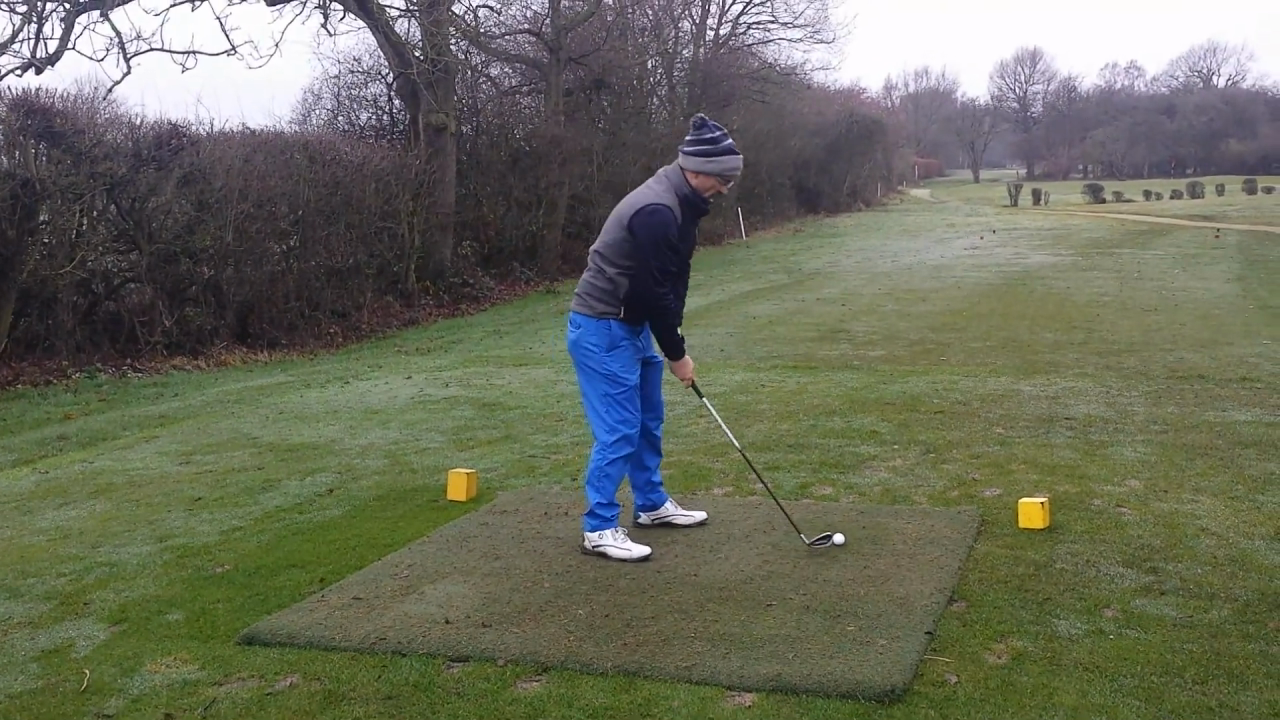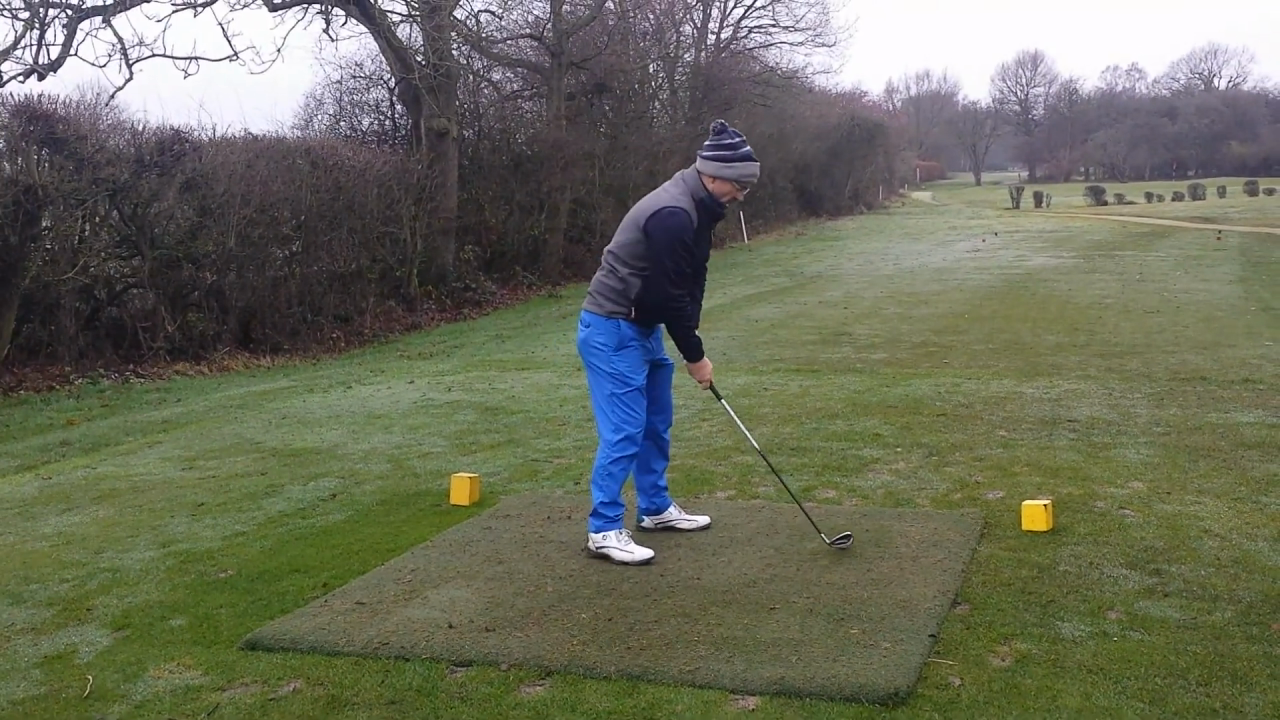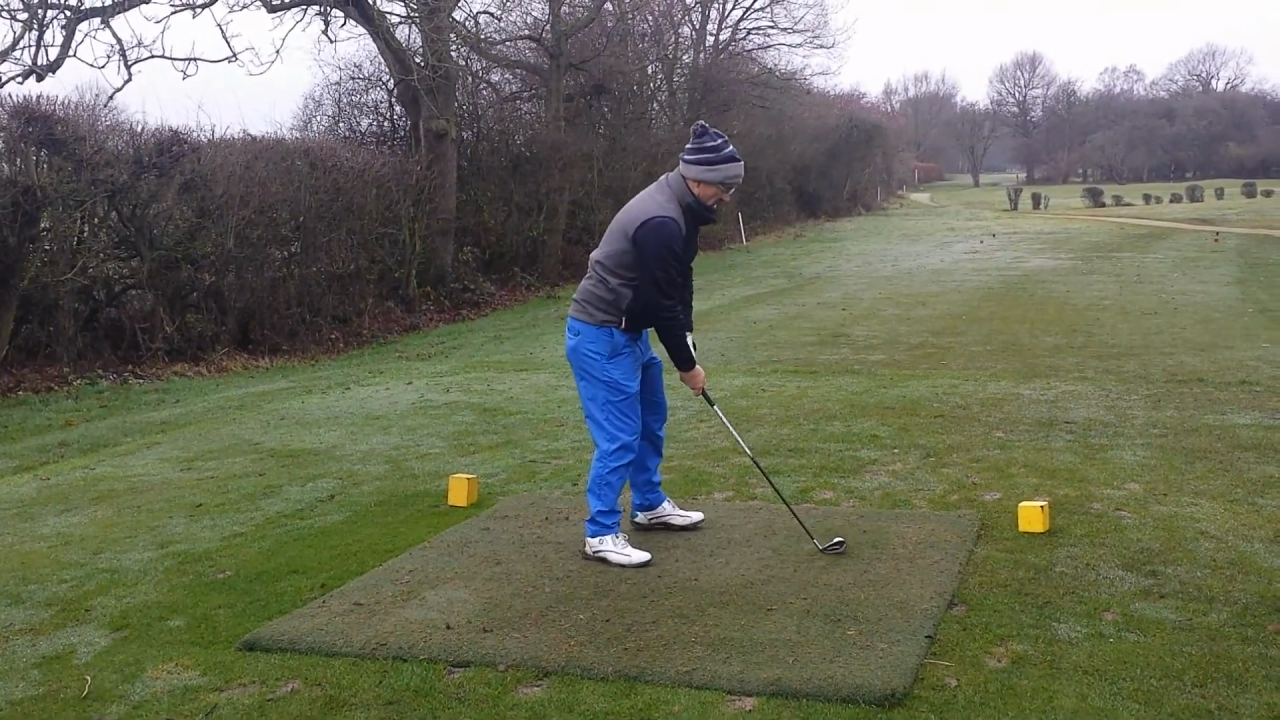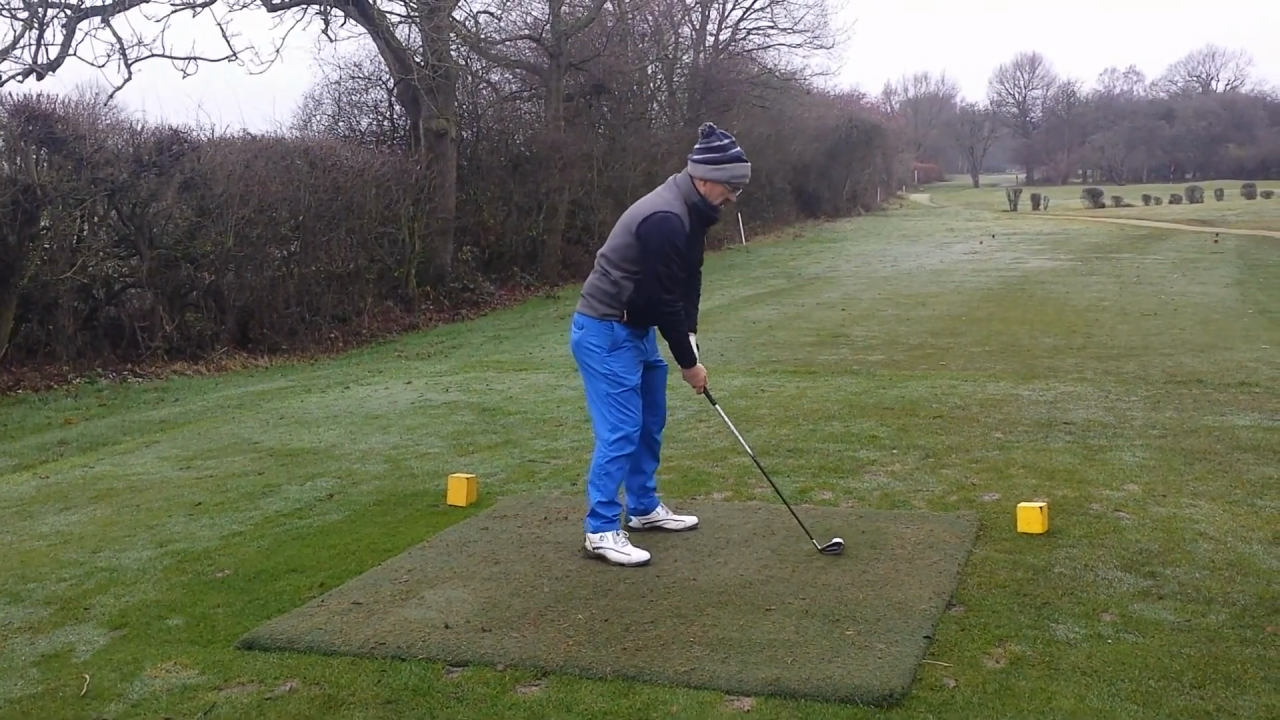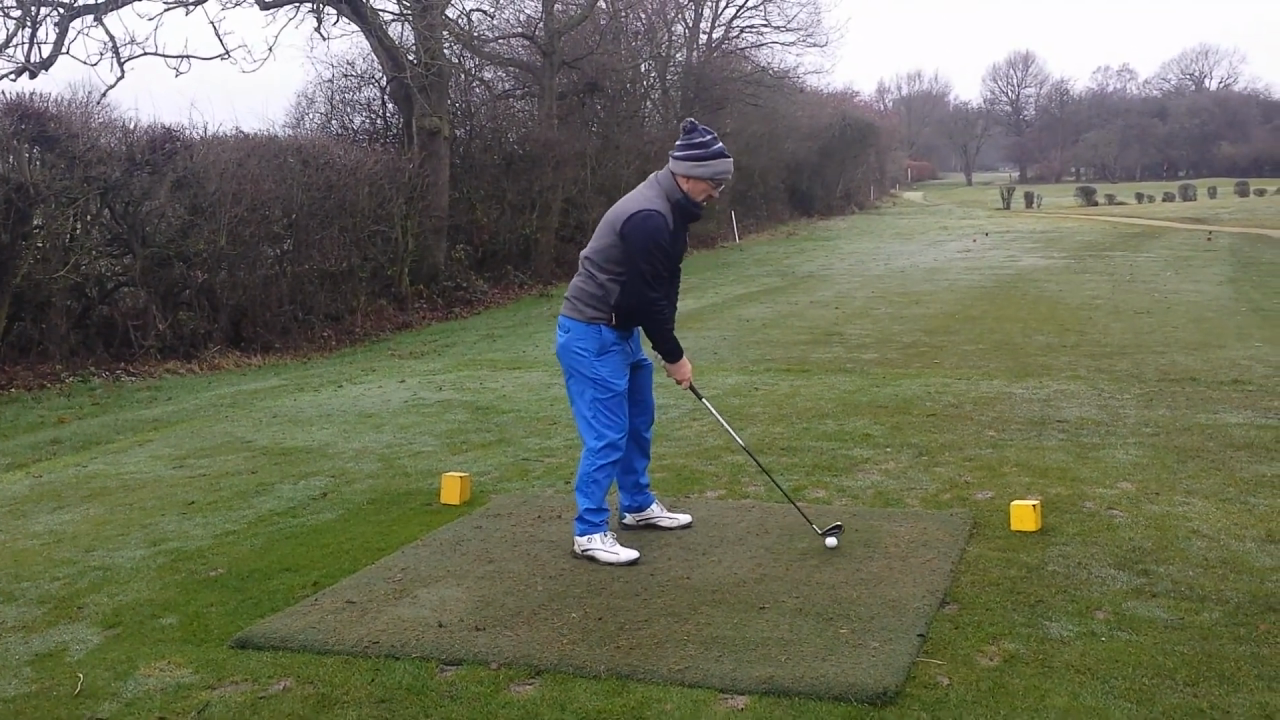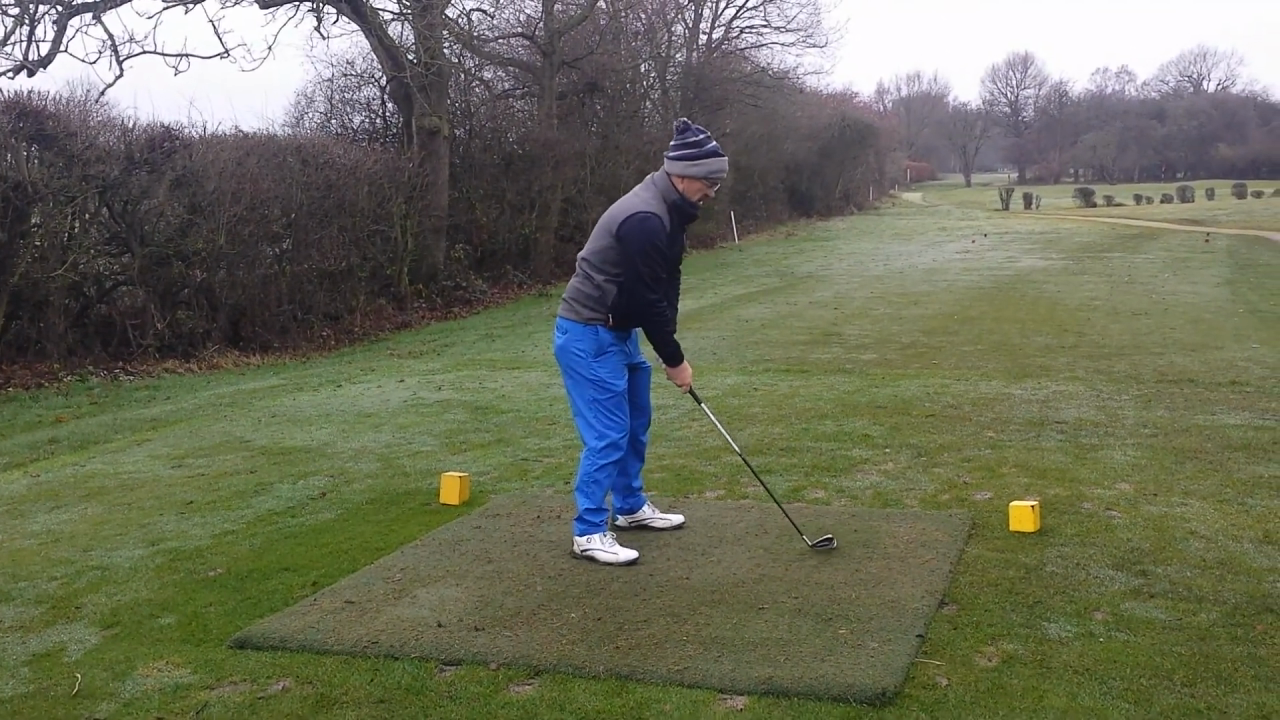
dt=0.4s
person 1, frame 1
left shoulder: (678, 201)
right shoulder: (657, 212)
left elbow: (673, 280)
right elbow: (655, 291)
left wrist: (673, 340)
right wrist: (677, 354)
left hip: (630, 324)
right hip: (602, 327)
left knee: (648, 419)
right knee: (618, 428)
left ankle: (652, 504)
right ankle: (599, 528)
person 1, frame 2
left shoulder: (695, 206)
right shoulder: (672, 214)
left elbow: (691, 280)
right elbow: (671, 294)
left wrist: (693, 337)
right wrist: (695, 355)
left hip: (642, 325)
right hip: (611, 328)
left knee: (656, 421)
right knee: (624, 428)
left ankle: (655, 508)
right ankle: (604, 529)
person 1, frame 3
left shoulder: (675, 203)
right shoulder: (661, 224)
left elbow: (677, 284)
right elbow: (662, 302)
left wrist: (687, 336)
right wrist: (687, 364)
left hip: (626, 329)
right hip: (601, 335)
left knee: (651, 418)
right knee: (619, 435)
left ankle: (649, 504)
right ankle: (601, 534)
person 1, frame 4
left shoulder: (689, 209)
right shoulder: (664, 219)
left elbow: (687, 279)
right elbow: (663, 297)
left wrist: (690, 336)
right wrist: (688, 362)
left hip: (636, 326)
right hip: (605, 330)
left knee: (650, 421)
right knee: (621, 429)
left ankle: (644, 507)
right ankle: (602, 529)
person 1, frame 5
left shoulder: (668, 206)
right shoulder: (648, 218)
left elbow: (664, 284)
right elbow: (648, 297)
left wrist: (668, 345)
right wrist: (673, 356)
left hip: (620, 328)
right hip: (591, 333)
left knee: (638, 420)
right knee: (606, 433)
left ankle: (638, 505)
right ankle: (589, 532)
person 1, frame 6
left shoulder: (666, 207)
right shoulder: (645, 221)
left elbow: (665, 285)
right elbow: (648, 299)
left wrist: (670, 345)
right wrist: (675, 360)
left hip: (617, 329)
right hip: (589, 334)
left knee: (635, 423)
right knee: (608, 433)
left ankle: (630, 506)
right ankle: (589, 532)
